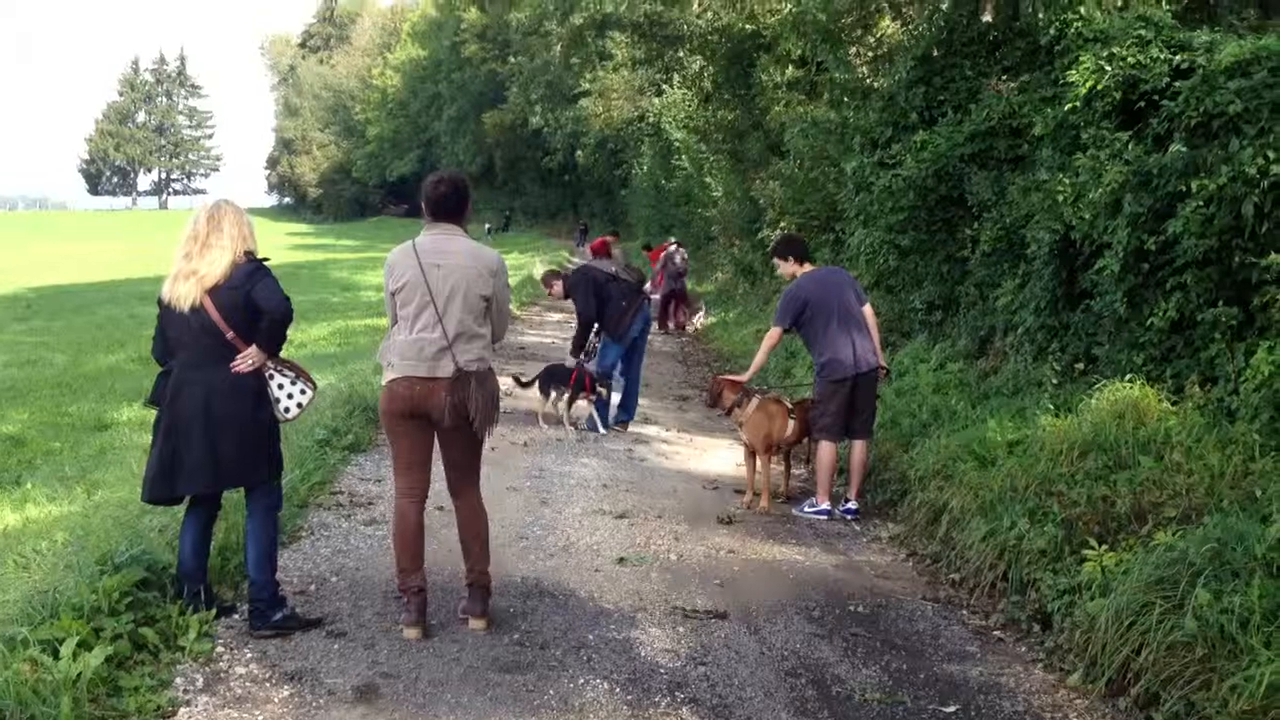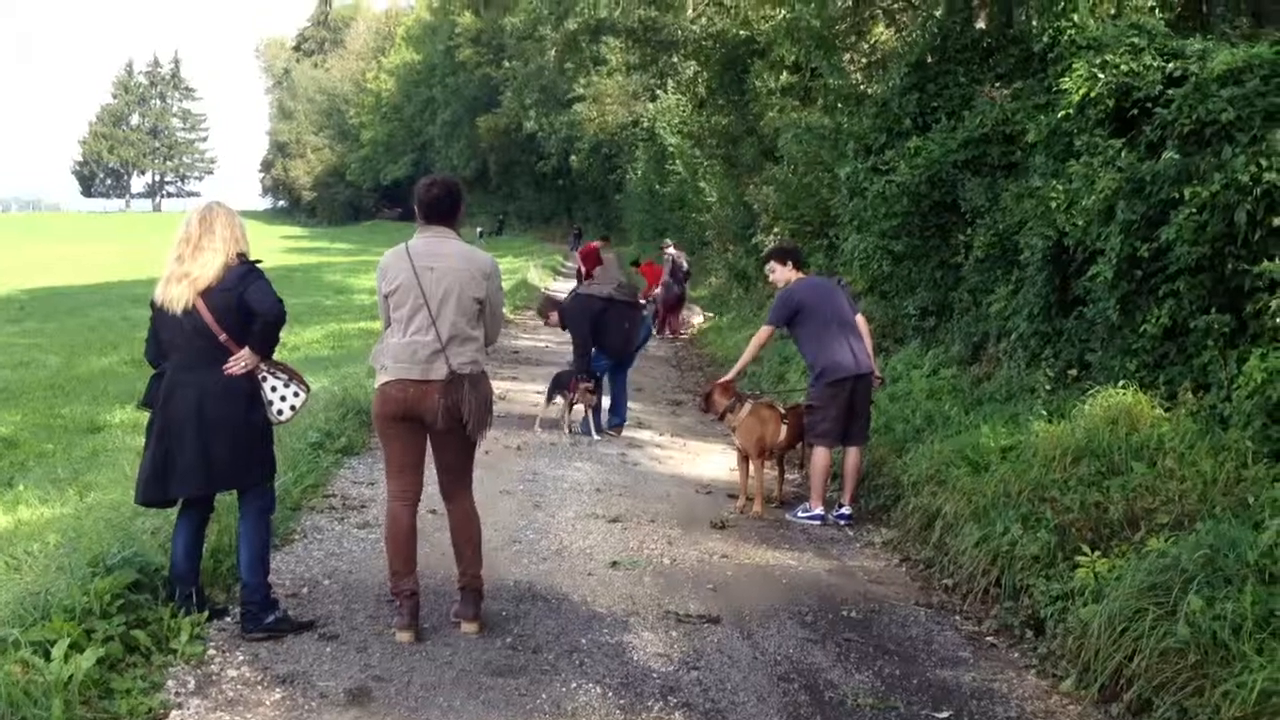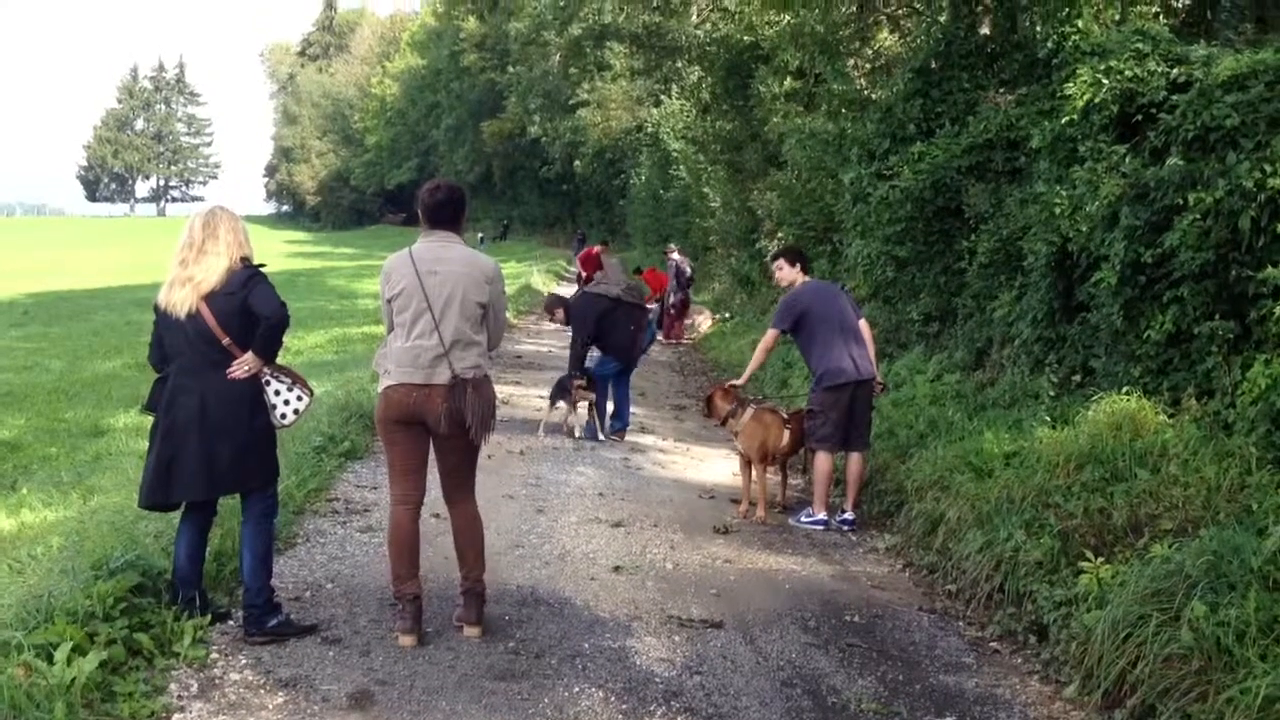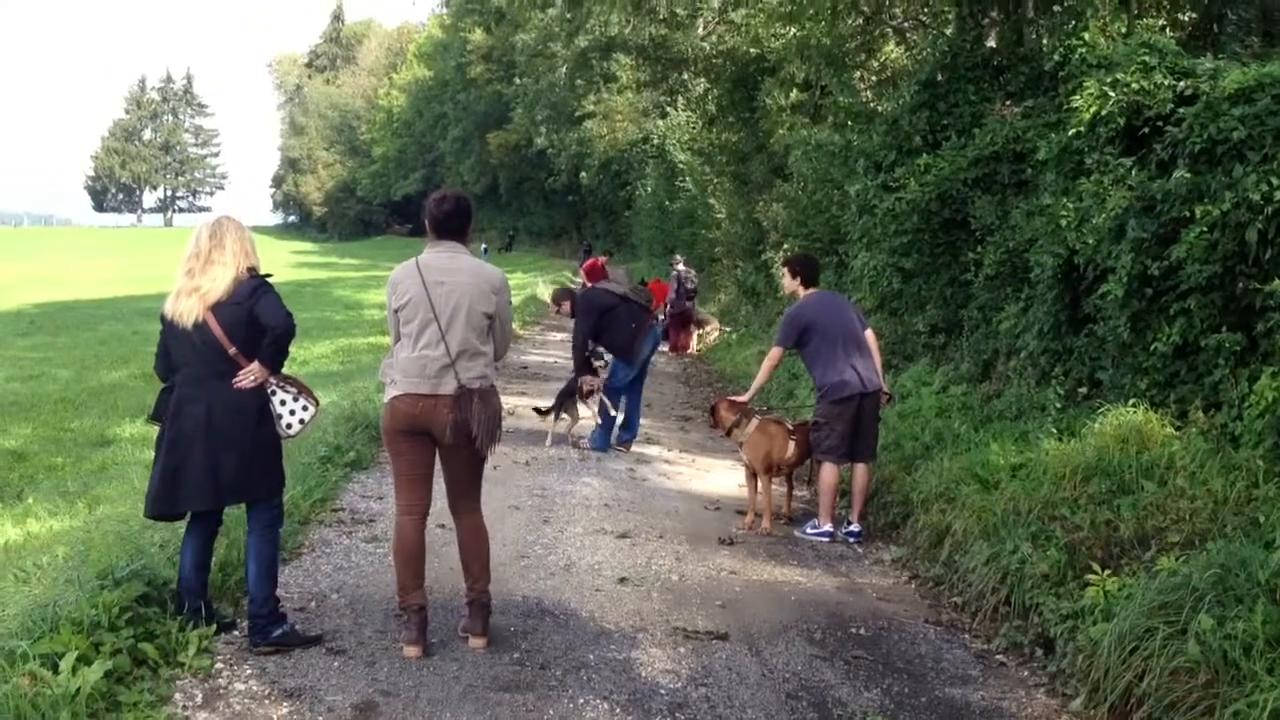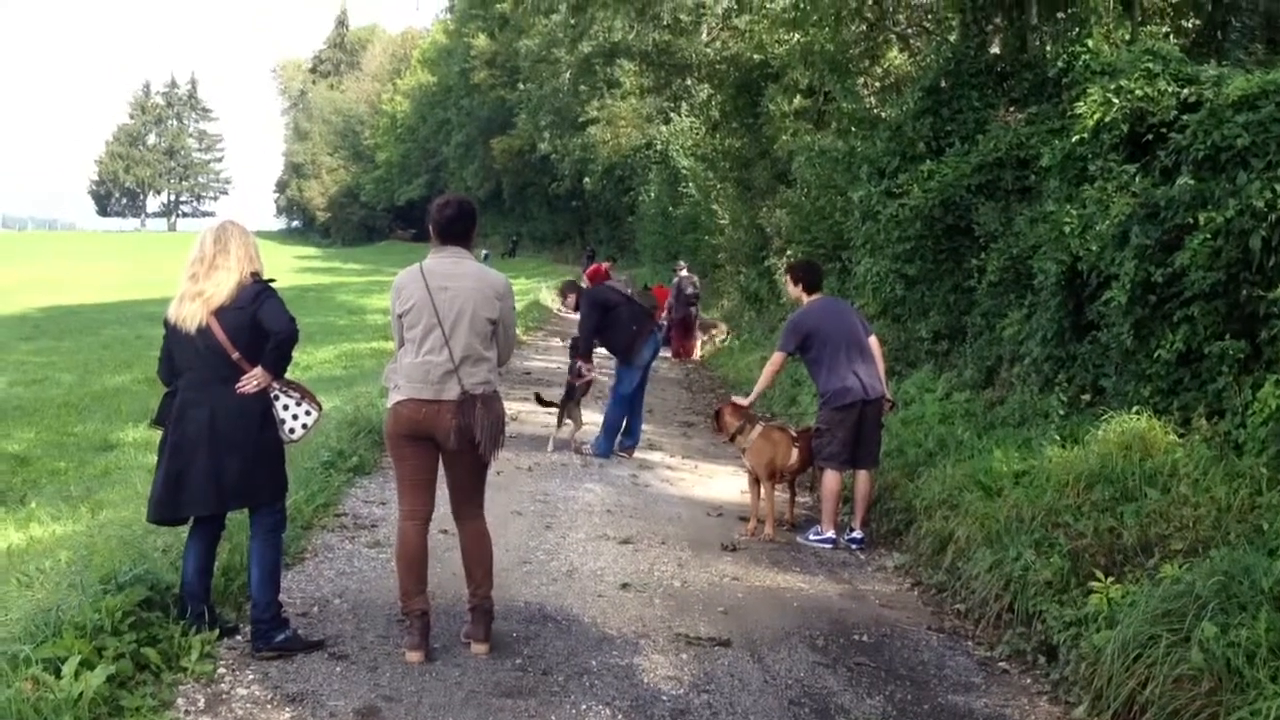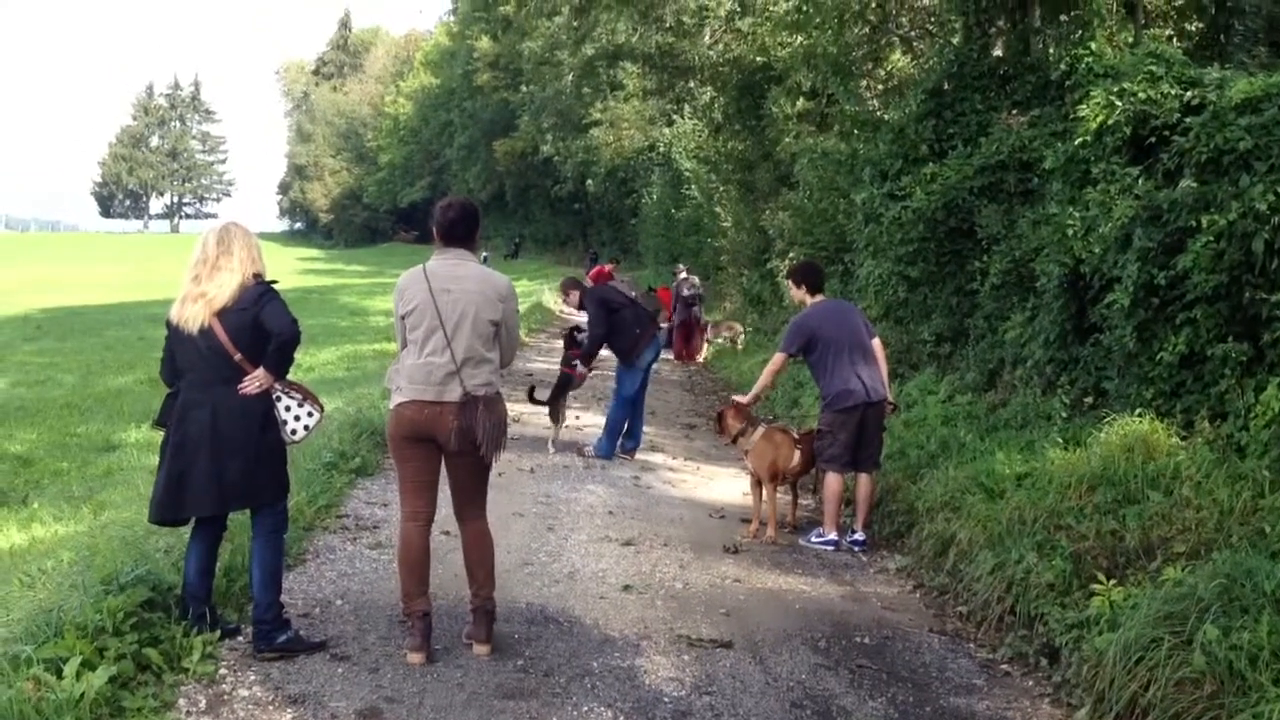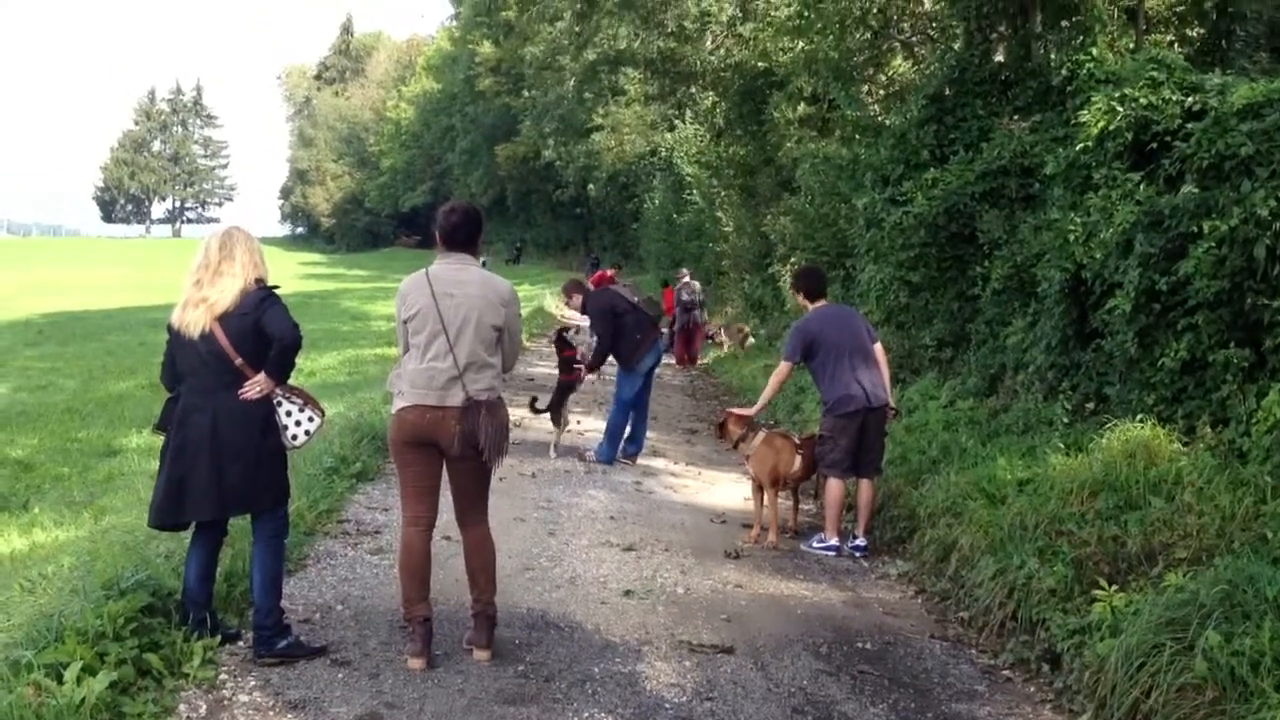
dt=0.3s
person 1, frame 1
left shoulder: (398, 258)
right shoulder: (488, 261)
left elbow: (393, 322)
right elbow: (498, 330)
left hip: (405, 382)
right hip: (464, 384)
left knee: (409, 492)
right knee: (466, 490)
left ankle: (412, 603)
right ankle: (477, 595)
person 1, frame 2
left shoulder: (392, 261)
right shoulder: (481, 264)
left elbow: (386, 325)
right elbow: (491, 333)
left hip: (398, 385)
right hip: (458, 387)
left knee: (401, 496)
right knee: (459, 494)
left ankle: (405, 605)
right ankle: (470, 598)
person 1, frame 3
left shoulder: (395, 265)
right shoulder: (485, 268)
left elbow: (390, 328)
right elbow: (495, 337)
left hip: (401, 389)
right hip: (461, 391)
left knee: (404, 499)
right knee: (462, 497)
left ankle: (407, 610)
right ankle: (472, 602)
person 1, frame 4
left shoulder: (402, 275)
right shoulder: (491, 279)
left elbow: (396, 339)
right elbow: (501, 347)
left hip: (407, 399)
right hip: (467, 401)
left knee: (410, 510)
right knee: (467, 508)
left ankle: (413, 620)
right ankle: (477, 613)
person 1, frame 5
left shoulder: (406, 281)
right shoulder: (496, 284)
left elbow: (399, 345)
right elbow: (504, 353)
left hip: (410, 405)
right hip: (470, 407)
left knee: (413, 515)
right knee: (471, 514)
left ankle: (416, 626)
right ankle: (480, 620)
person 1, frame 6
left shoulder: (409, 282)
right shoulder: (498, 286)
left elbow: (402, 345)
right elbow: (507, 355)
left hip: (412, 406)
right hip: (472, 409)
left knee: (415, 516)
right knee: (473, 515)
left ankle: (418, 627)
right ankle: (482, 621)
person 1, frame 7
left shoulder: (412, 287)
right shoulder: (500, 291)
left elbow: (404, 349)
right elbow: (509, 360)
left hip: (415, 411)
right hip: (474, 414)
left knee: (416, 521)
right knee: (475, 521)
left ankle: (418, 632)
right ankle: (483, 626)
person 2, frame 1
left shoulder: (175, 285)
right shoulder: (247, 272)
left elbow: (161, 352)
right elbow: (279, 309)
right wrist: (264, 349)
left hip: (188, 406)
right hip: (238, 405)
left knee: (202, 500)
right knee: (262, 502)
left ankle: (193, 598)
right ankle: (265, 609)
person 2, frame 2
left shoulder: (167, 287)
right shoulder: (239, 275)
left elbow: (154, 354)
right elbow: (272, 312)
right wrist: (257, 352)
left hip: (181, 408)
right hip: (231, 408)
left knee: (194, 502)
right knee: (255, 504)
left ankle: (185, 600)
right ankle: (257, 612)
person 2, frame 3
left shoulder: (170, 291)
right shoulder: (243, 278)
left elbow: (158, 358)
right elbow: (275, 315)
right wrist: (260, 356)
left hip: (185, 412)
right hip: (235, 411)
left knee: (197, 506)
right knee: (258, 508)
left ankle: (187, 603)
right ankle: (260, 615)
person 2, frame 4
left shoulder: (178, 301)
right shoulder: (250, 289)
left elbow: (164, 368)
right elbow: (282, 325)
right wrist: (266, 365)
left hip: (190, 422)
right hip: (241, 422)
left knee: (203, 515)
right knee: (263, 517)
left ankle: (192, 613)
right ankle: (265, 626)
person 2, frame 5
left shoulder: (181, 305)
right shoulder: (253, 294)
left elbow: (167, 373)
right elbow: (285, 330)
right wrist: (269, 370)
left hip: (194, 427)
right hip: (244, 426)
left knee: (206, 521)
right knee: (266, 523)
left ankle: (195, 618)
right ankle: (268, 630)
person 2, frame 6
left shoulder: (183, 307)
right shoulder: (256, 295)
left elbow: (169, 373)
right elbow: (287, 332)
right wrist: (271, 371)
left hip: (195, 427)
right hip: (245, 427)
left knee: (207, 521)
right knee: (267, 523)
left ankle: (197, 618)
right ankle: (269, 631)
person 2, frame 7
left shoulder: (185, 311)
right shoulder: (257, 300)
left elbow: (170, 378)
right elbow: (288, 337)
right wrist: (272, 377)
left hip: (196, 432)
right hip: (246, 432)
left knee: (208, 526)
right knee: (268, 529)
left ankle: (197, 624)
right ankle: (270, 637)
person 3, frame 1
left shoulder: (796, 292)
right shoulder: (841, 275)
left elbow: (772, 339)
right elbow: (869, 315)
left wrist: (748, 375)
right wrist: (879, 356)
left hip: (835, 369)
right hip: (866, 364)
left knee: (827, 436)
right knee: (860, 436)
left ankle: (822, 503)
right ankle: (851, 502)
person 3, frame 2
left shoulder: (789, 294)
right shoulder: (831, 285)
left elbow: (761, 338)
right elbow: (861, 323)
left wrist: (733, 373)
right wrist: (873, 366)
left hip: (831, 373)
right hip: (861, 369)
left knee: (822, 440)
right knee: (854, 441)
left ankle: (815, 507)
right ankle: (845, 507)
person 3, frame 3
left shoulder: (793, 299)
right shoulder: (836, 290)
left elbow: (767, 343)
right elbow: (865, 329)
left wrist: (743, 378)
right wrist: (875, 372)
left hip: (833, 378)
right hip: (862, 375)
left knee: (824, 446)
right knee: (856, 446)
left ankle: (818, 513)
right ankle: (848, 513)
person 3, frame 4
left shoulder: (798, 313)
right shoulder: (842, 300)
left elbow: (773, 360)
right elbow: (871, 339)
left wrist: (748, 395)
right wrist: (882, 383)
left hip: (838, 390)
right hip: (869, 387)
left knee: (830, 458)
right knee: (862, 458)
left ankle: (824, 525)
right ankle: (854, 524)
person 3, frame 5
left shoulder: (800, 319)
right shoulder: (846, 307)
left elbow: (774, 365)
right elbow: (875, 346)
left wrist: (750, 399)
right wrist: (884, 389)
left hip: (840, 397)
right hip: (871, 394)
left knee: (832, 464)
right knee: (863, 465)
left ankle: (827, 531)
right ankle: (856, 531)
person 3, frame 6
left shoulder: (804, 321)
right shoulder: (850, 308)
left elbow: (775, 366)
right elbow: (878, 349)
left wrist: (749, 398)
right wrist: (887, 392)
left hip: (843, 400)
right hip: (874, 396)
left knee: (833, 467)
right knee: (865, 468)
left ankle: (828, 534)
right ankle: (858, 533)
person 3, frame 7
left shoulder: (804, 327)
right shoulder: (853, 314)
left elbow: (781, 374)
right elbow: (880, 355)
left wrist: (755, 408)
right wrist: (889, 398)
left hip: (844, 405)
right hip: (875, 401)
left knee: (835, 472)
right knee: (867, 473)
left ankle: (830, 539)
right ankle: (860, 538)
